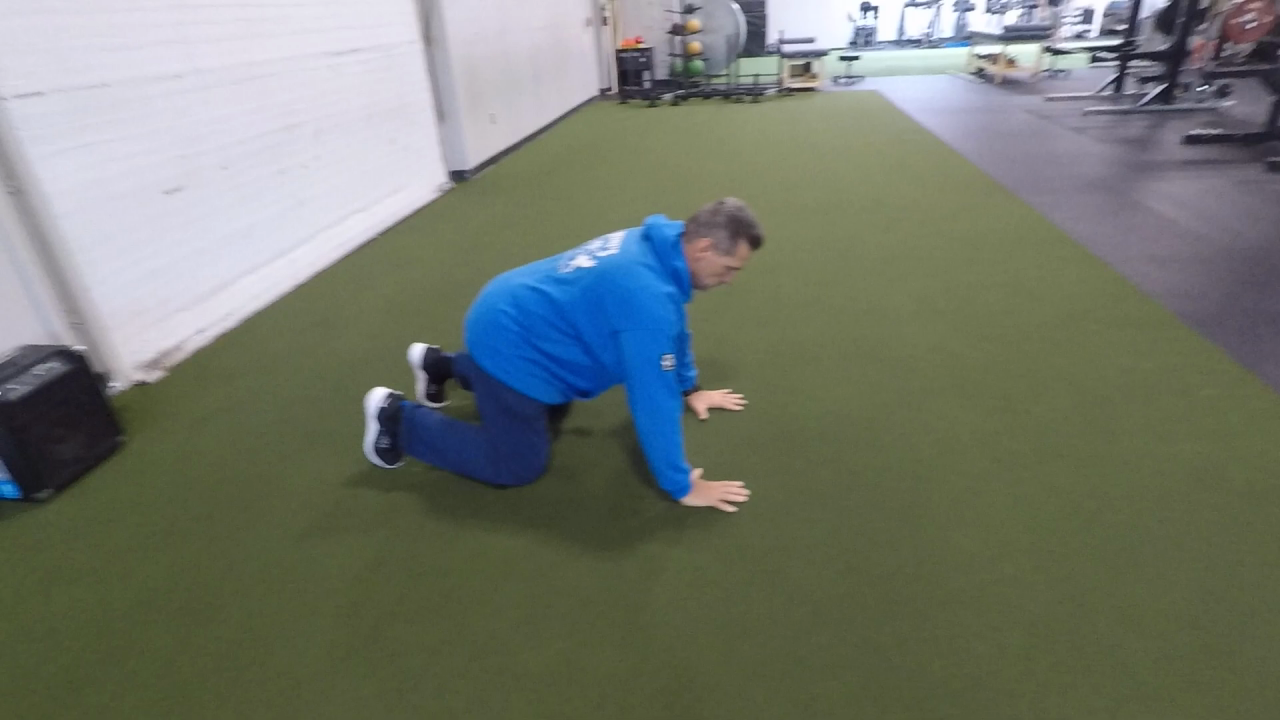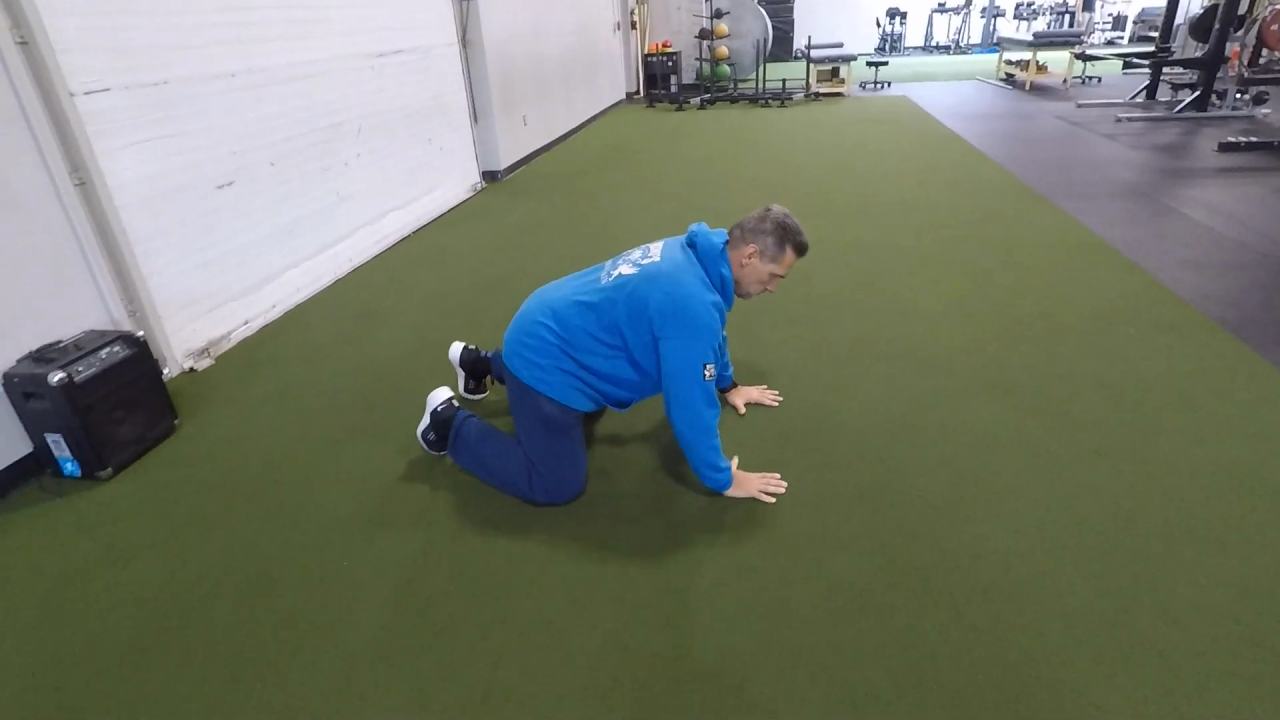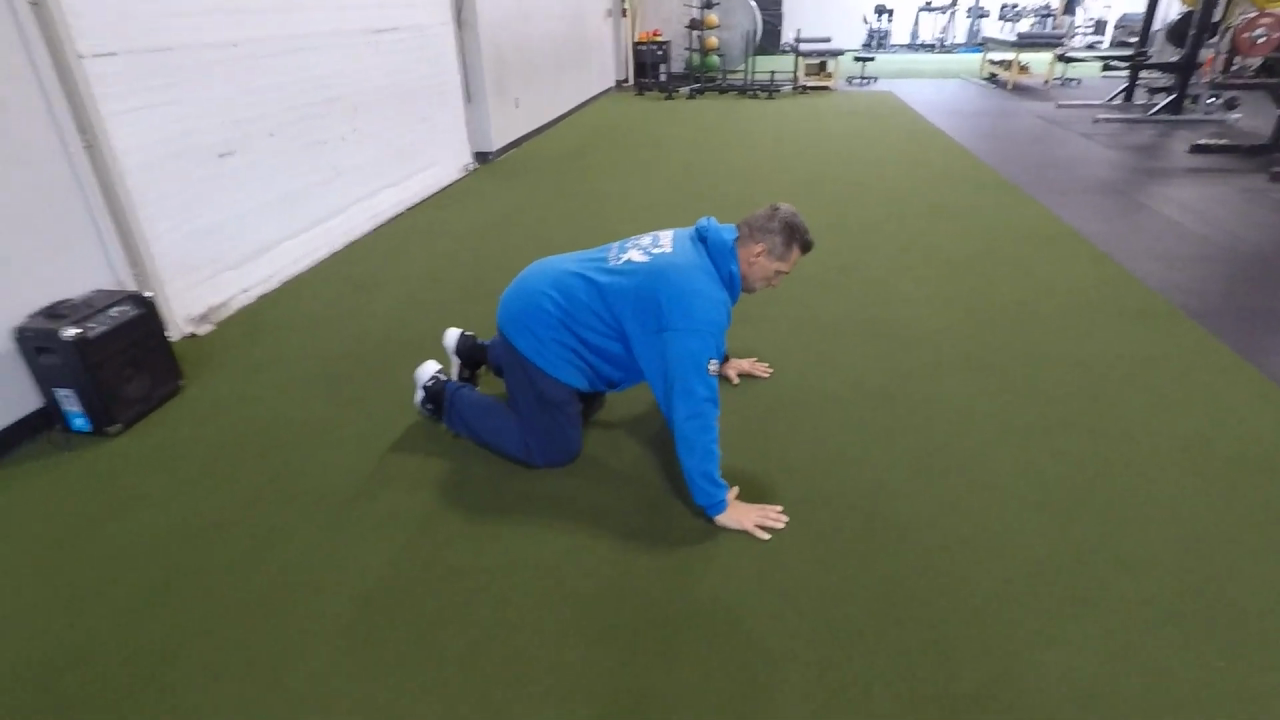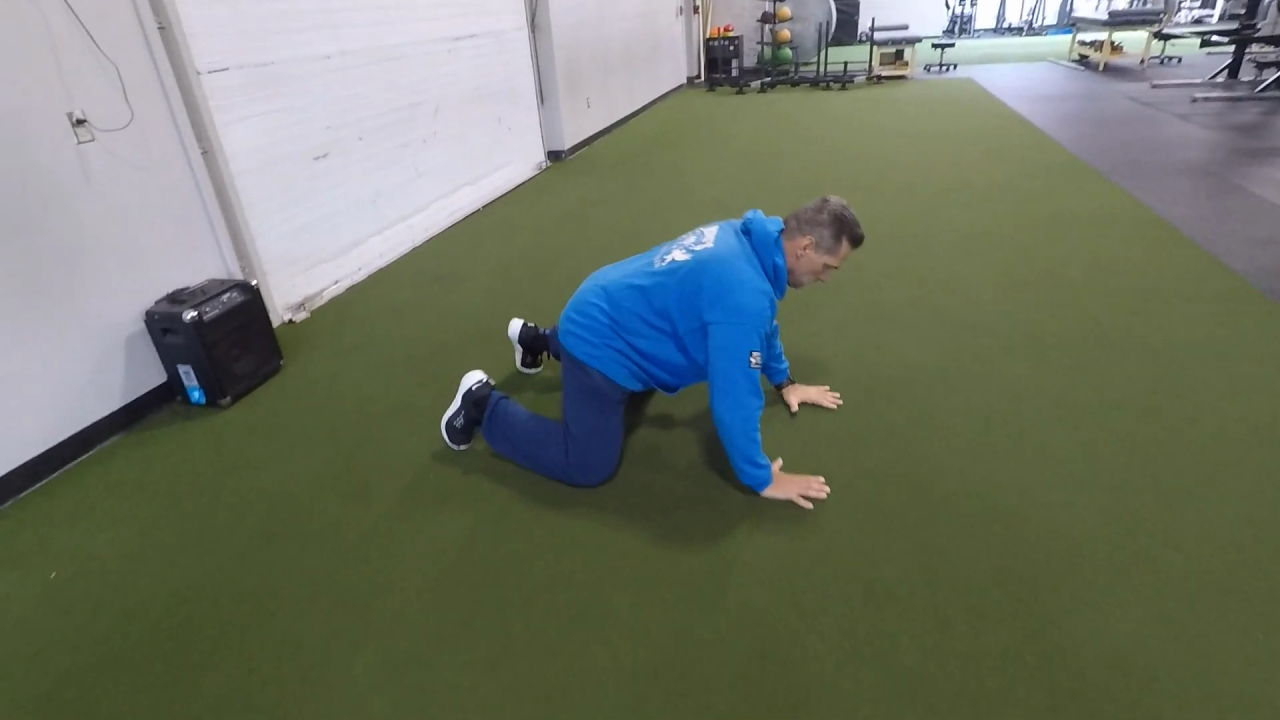
dt=0.7s
person 1, frame 1
left shoulder: (658, 246)
right shoulder: (648, 296)
left elbow: (673, 331)
right elbow: (655, 399)
left wrist: (689, 388)
right wrist: (682, 486)
left hip: (512, 316)
right hip: (507, 343)
left knee: (554, 410)
right knee: (522, 465)
left ankle: (443, 365)
right ankle: (399, 419)
person 1, frame 2
left shoulder: (700, 253)
right shoulder: (692, 304)
right elbow: (692, 406)
left wrist: (727, 385)
right wrist: (722, 480)
left hip: (547, 327)
right hip: (546, 360)
left knee: (589, 409)
right knee: (557, 486)
left ankle: (480, 362)
right ankle: (450, 424)
person 1, frame 3
left shoulder: (702, 245)
right shoulder: (700, 299)
right elbow: (693, 407)
left wrist: (717, 360)
right wrist: (717, 503)
left hip: (543, 296)
right hip: (541, 326)
left knee: (585, 401)
right knee: (554, 448)
left ankle: (476, 351)
right ankle: (442, 393)
person 1, frame 4
left shoulder: (751, 239)
right shoulder: (744, 292)
right elbow: (736, 399)
left wrist: (784, 381)
right wrist: (762, 479)
left hip: (604, 313)
right hip: (599, 342)
left knee: (638, 391)
right knee: (590, 466)
left ankle: (539, 339)
right ankle: (483, 404)
